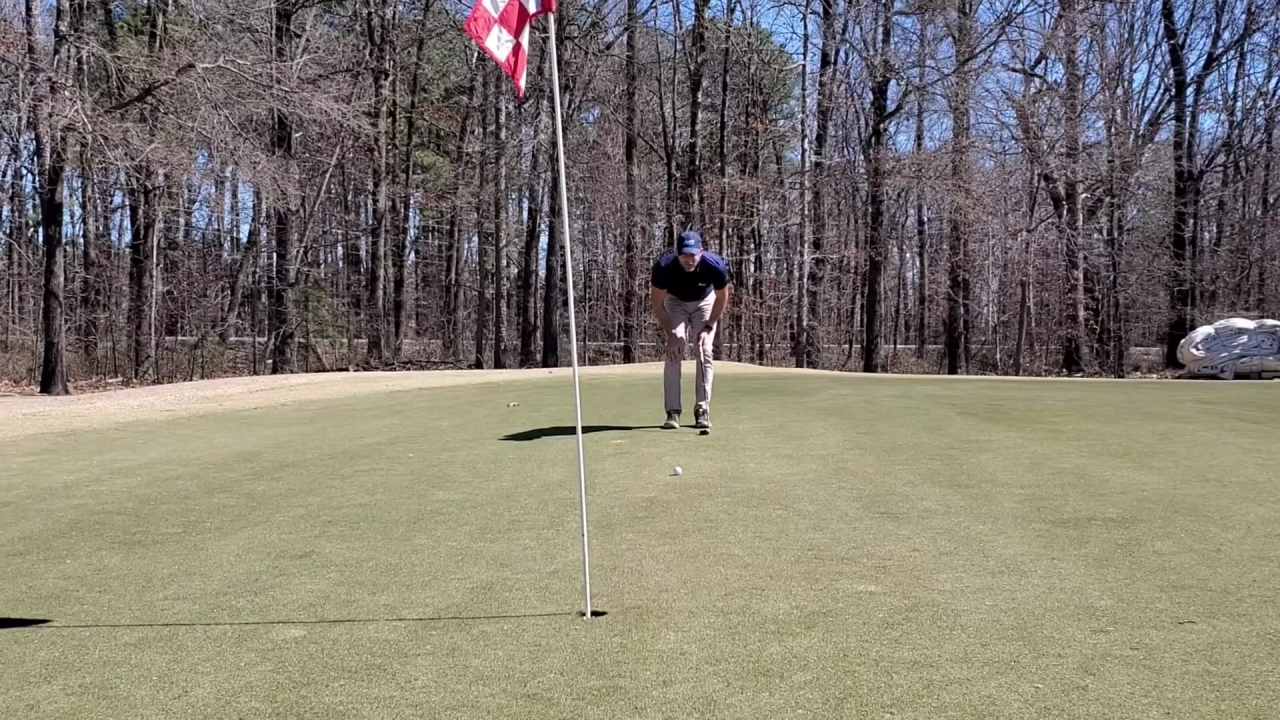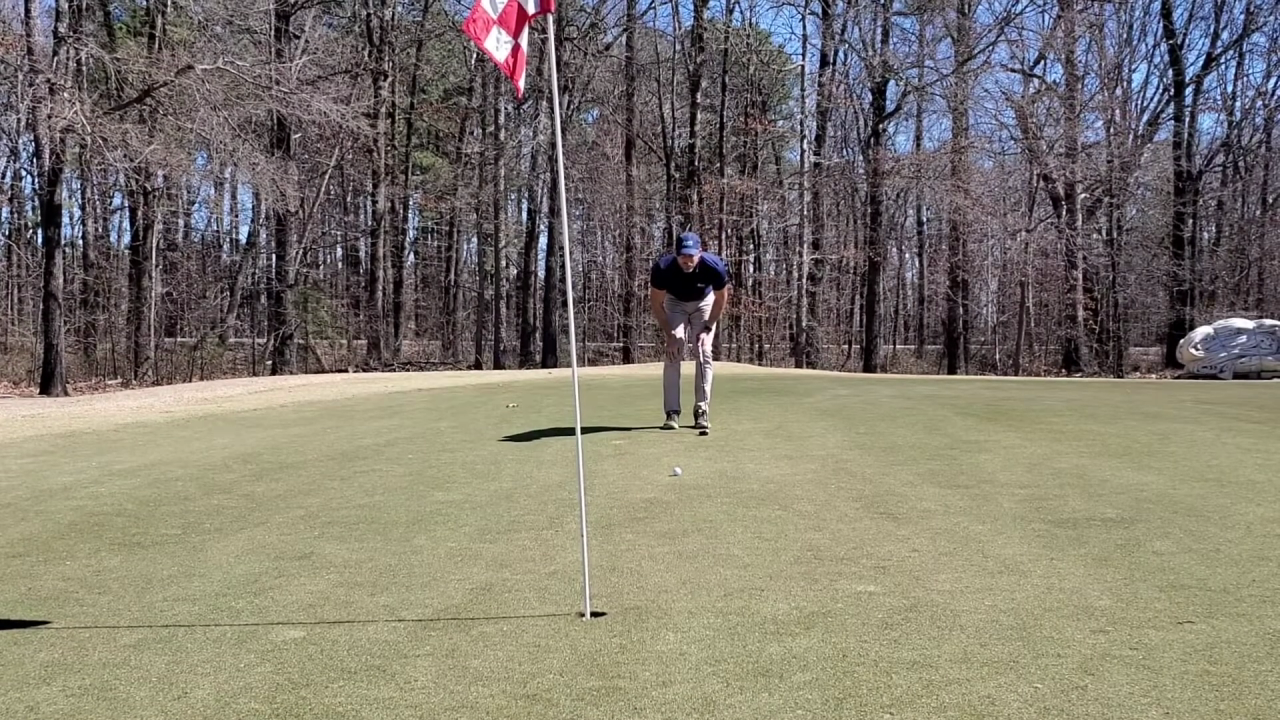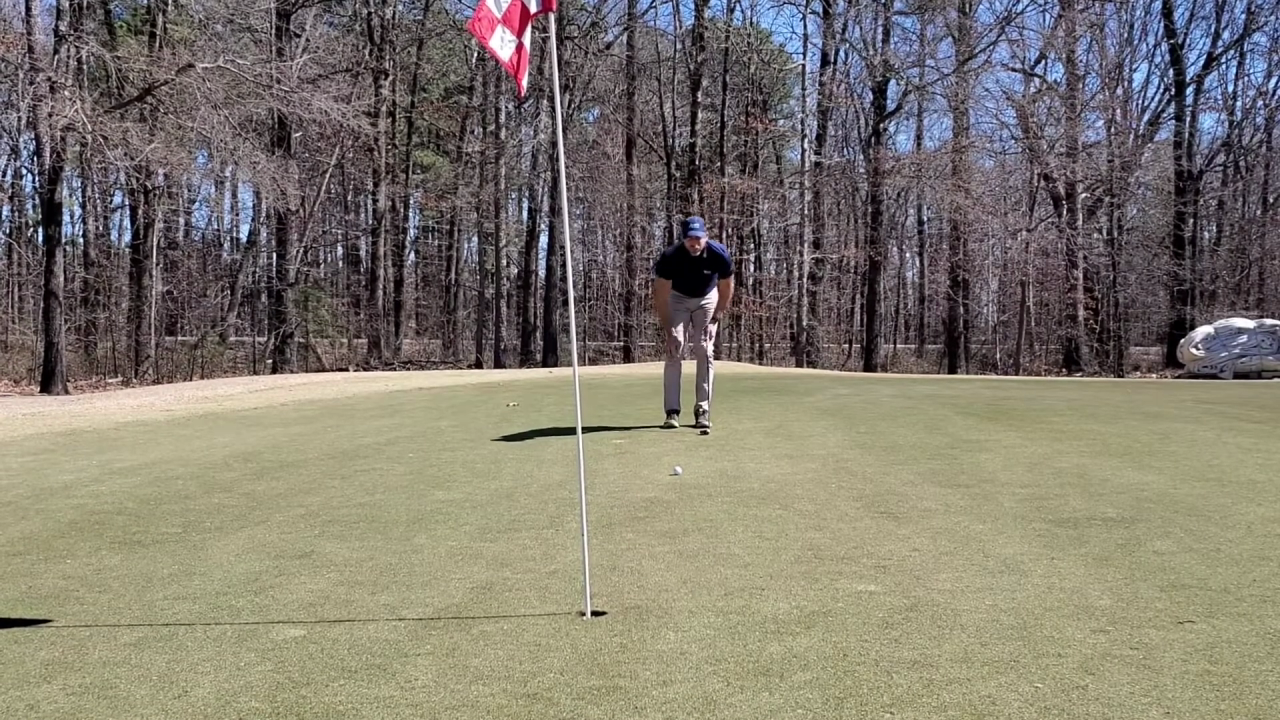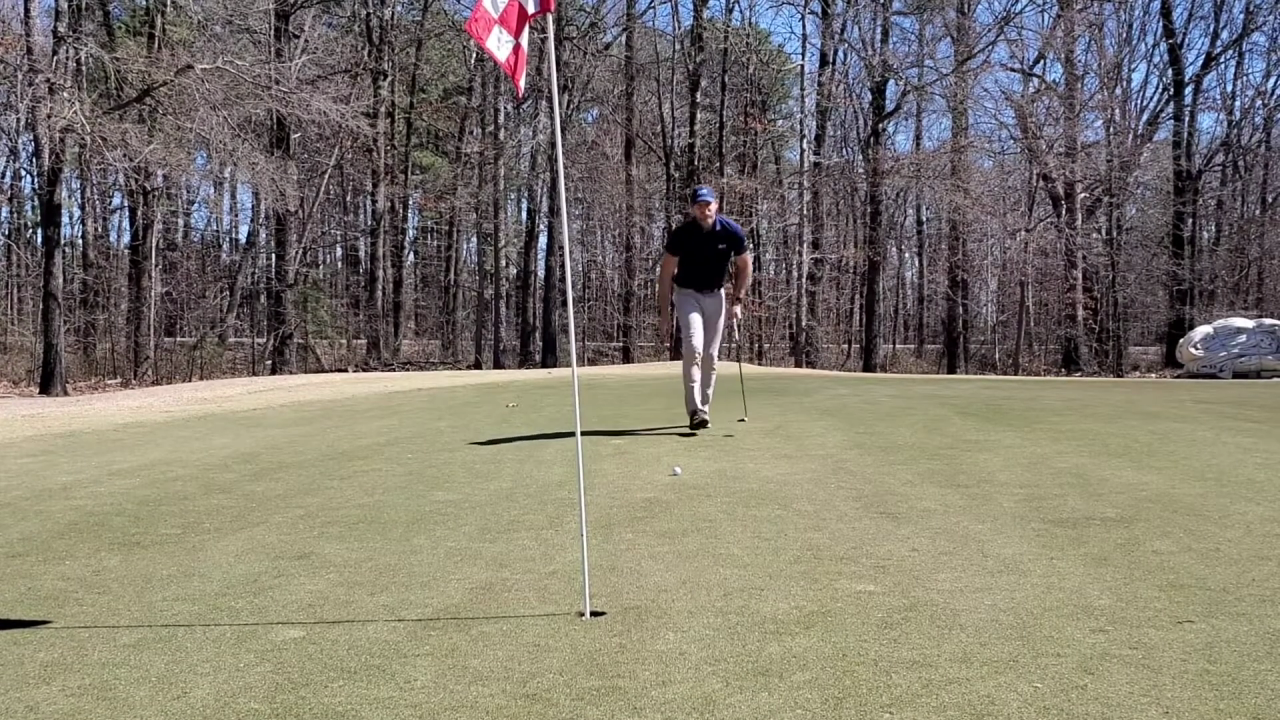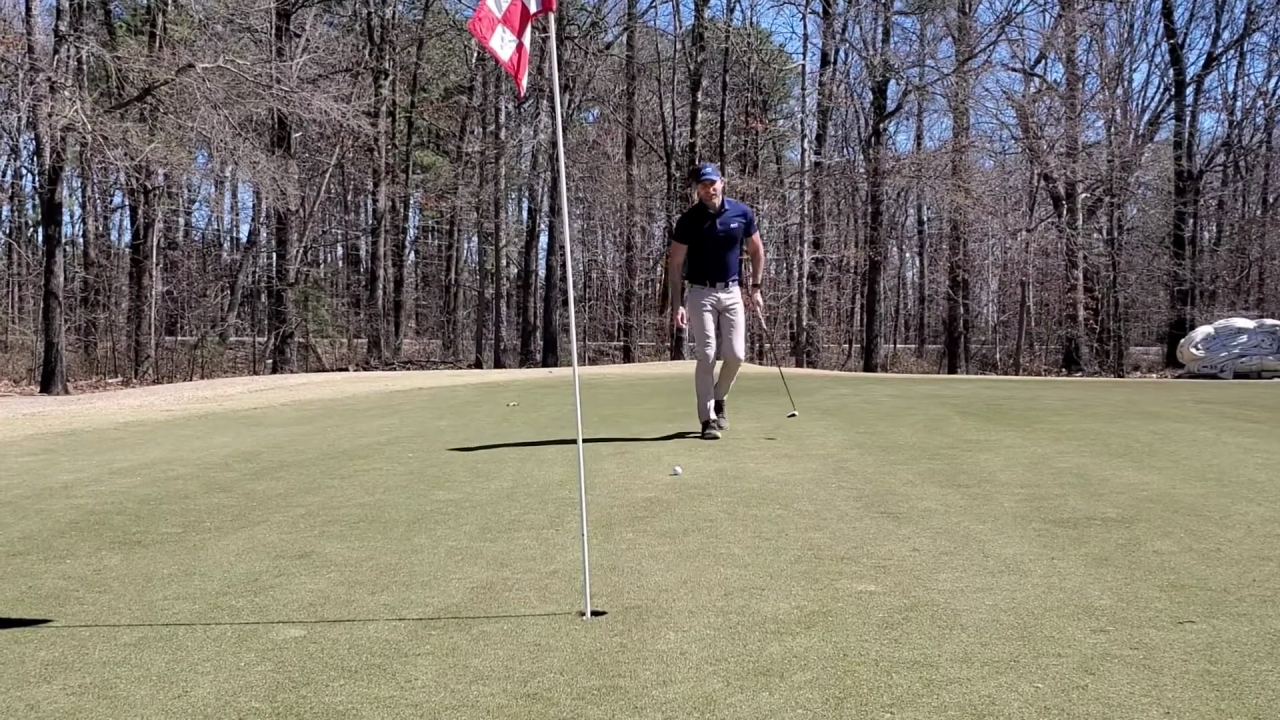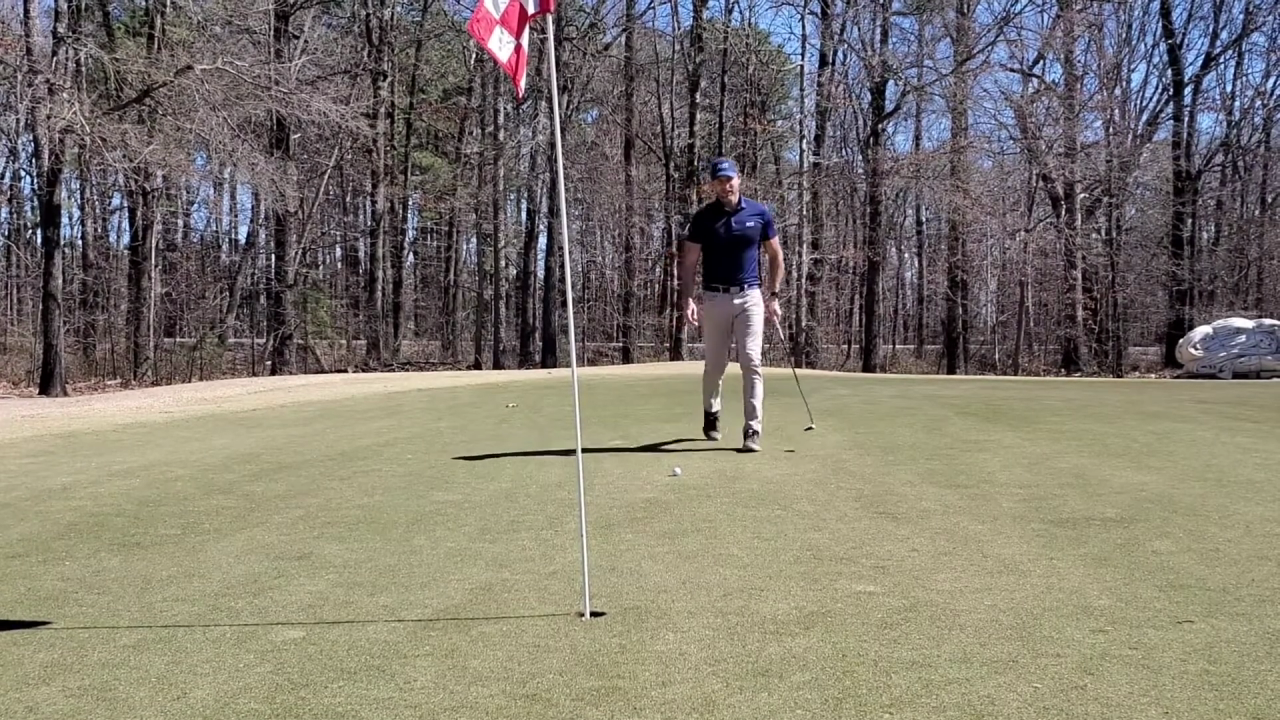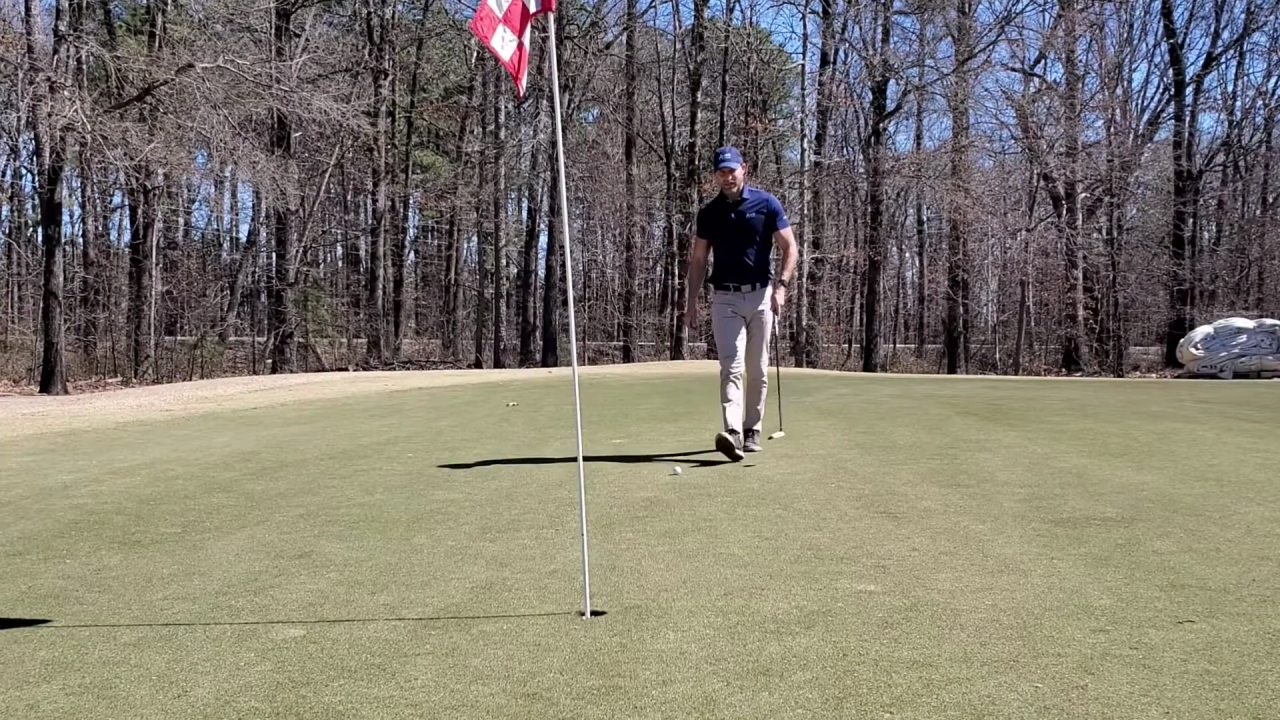
dt=0.4s
person 1, frame 1
left shoulder: (715, 266)
right shoulder: (663, 267)
left elbow: (722, 297)
right elbow: (657, 302)
left wrist: (709, 327)
right wrist: (669, 334)
left hip: (705, 301)
right hip: (675, 302)
left knee: (705, 351)
right knee: (673, 351)
left ankle: (702, 410)
right ankle: (673, 411)
person 1, frame 2
left shoulder: (714, 267)
right shoulder: (662, 268)
left elbow: (721, 298)
right elbow: (656, 303)
left wrist: (708, 328)
right wrist: (669, 334)
left hip: (704, 302)
right hip: (675, 303)
left knee: (704, 352)
right knee: (673, 352)
left ankle: (702, 411)
right ankle: (672, 412)
person 1, frame 3
left shoulder: (720, 255)
right shoulder: (669, 257)
left elbow: (726, 289)
right elbow: (660, 297)
left wrist: (715, 320)
right wrist: (668, 332)
left hip: (707, 299)
right hip: (677, 299)
left knee: (704, 351)
right knee: (673, 351)
left ankle: (702, 410)
right ankle: (672, 411)
person 1, frame 4
left shoulder: (732, 231)
right shoulder: (680, 234)
left elbow: (744, 267)
right elbow: (666, 275)
left wrist: (737, 300)
right wrist: (664, 314)
left hip: (715, 295)
right hip: (687, 294)
left knee: (710, 355)
right knee: (694, 347)
left ankle: (703, 408)
right ankle: (695, 409)
person 1, frame 5
left shoulder: (742, 212)
right shoulder: (688, 220)
left elbow: (756, 250)
right elbow: (675, 264)
left wrist: (755, 287)
right wrist: (676, 304)
left hip: (732, 292)
right hip: (701, 293)
left knee: (735, 355)
right knee: (706, 356)
left ankle: (718, 400)
right ankle: (708, 420)
person 1, frame 6
left shoulder: (760, 213)
right shoulder: (703, 218)
left elbow: (775, 256)
right elbow: (689, 263)
left wrist: (773, 296)
right wrist: (688, 299)
left hip: (750, 297)
right hip: (715, 299)
left knee: (751, 362)
right knee: (715, 365)
left ankle: (752, 430)
right ankle: (711, 412)
person 1, frame 7
left shoulder: (767, 203)
right shoulder: (708, 213)
left elbow: (789, 248)
right elbow: (698, 260)
left wrist: (781, 286)
right wrist: (692, 301)
left hip: (760, 296)
right hip: (725, 298)
left knee: (757, 370)
right knee: (730, 368)
left ankle: (752, 429)
right ankle: (732, 434)
